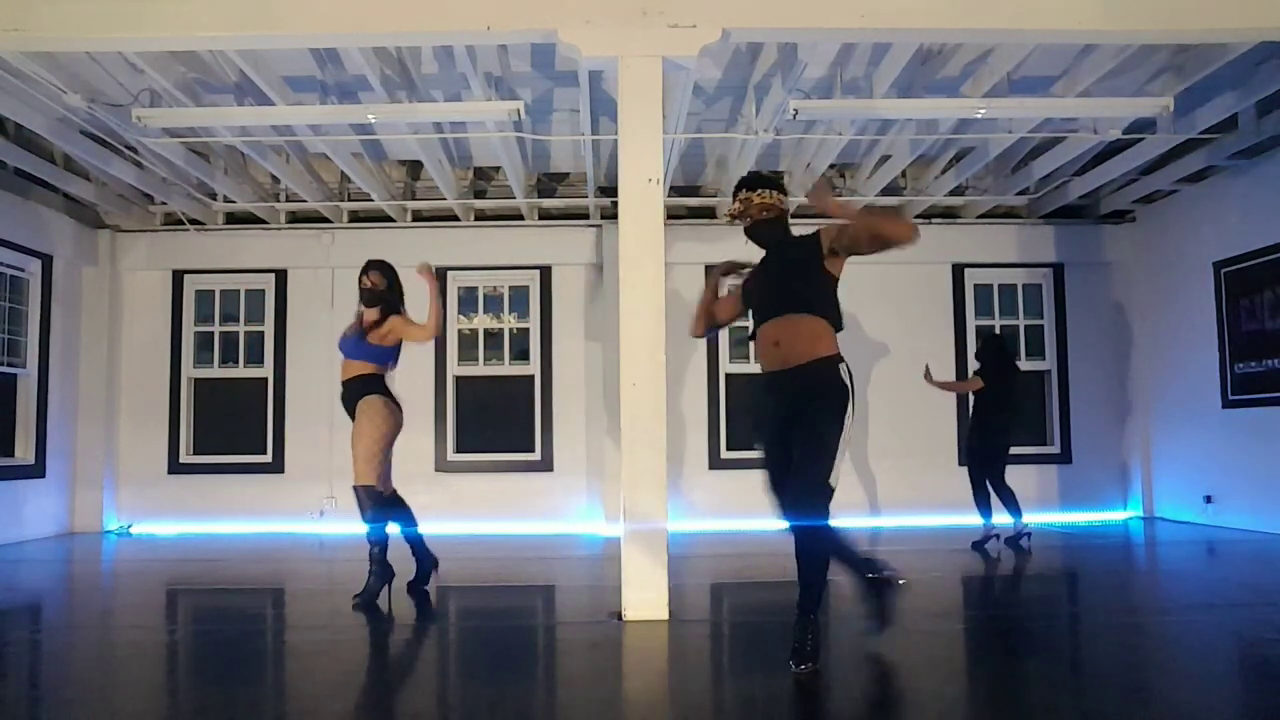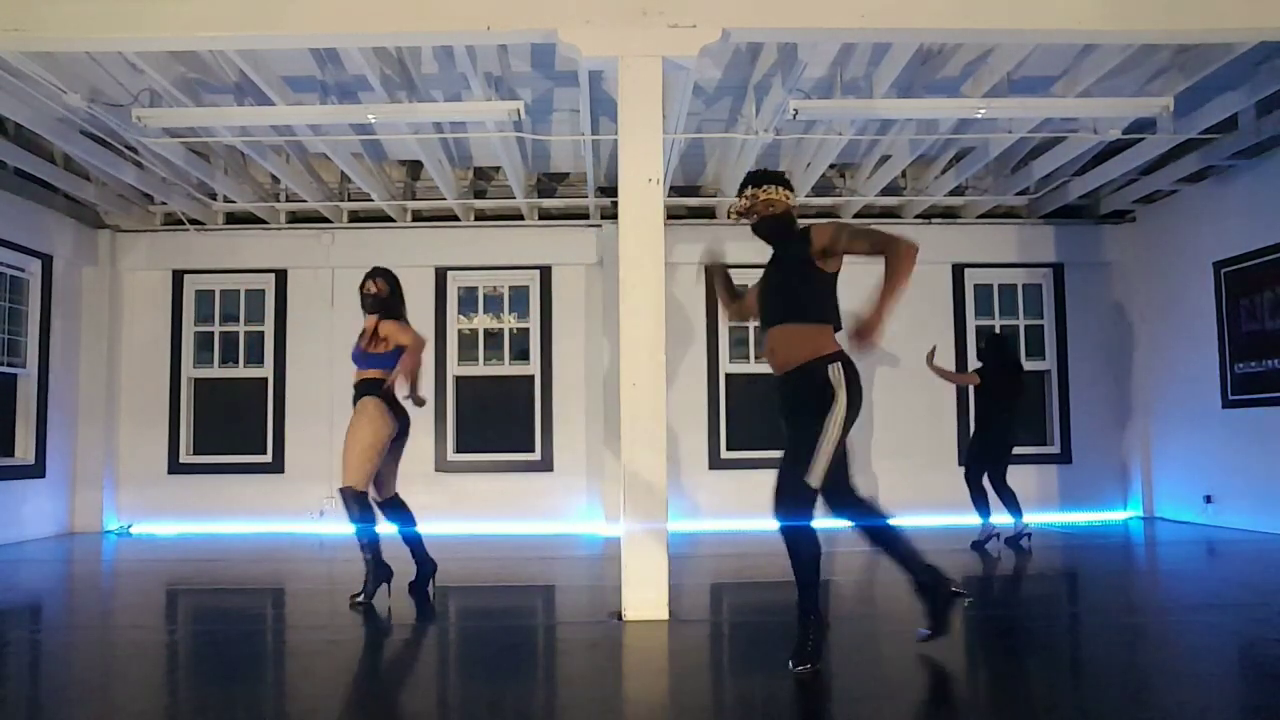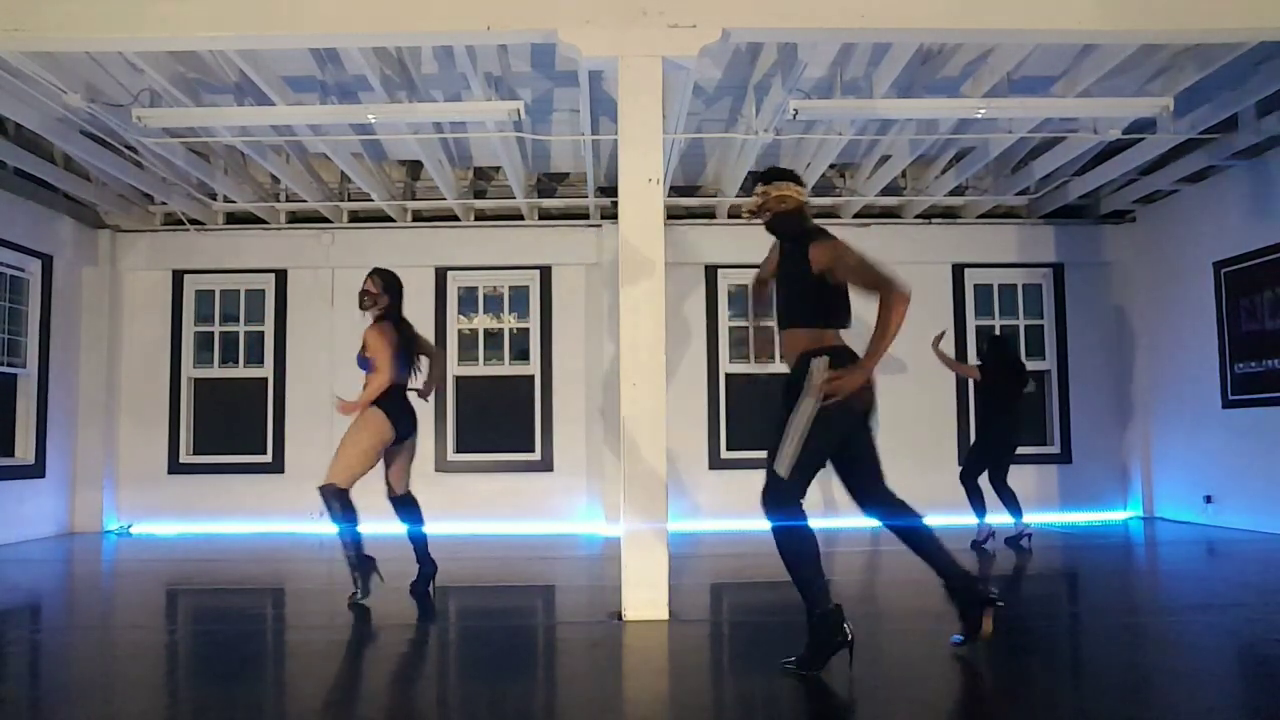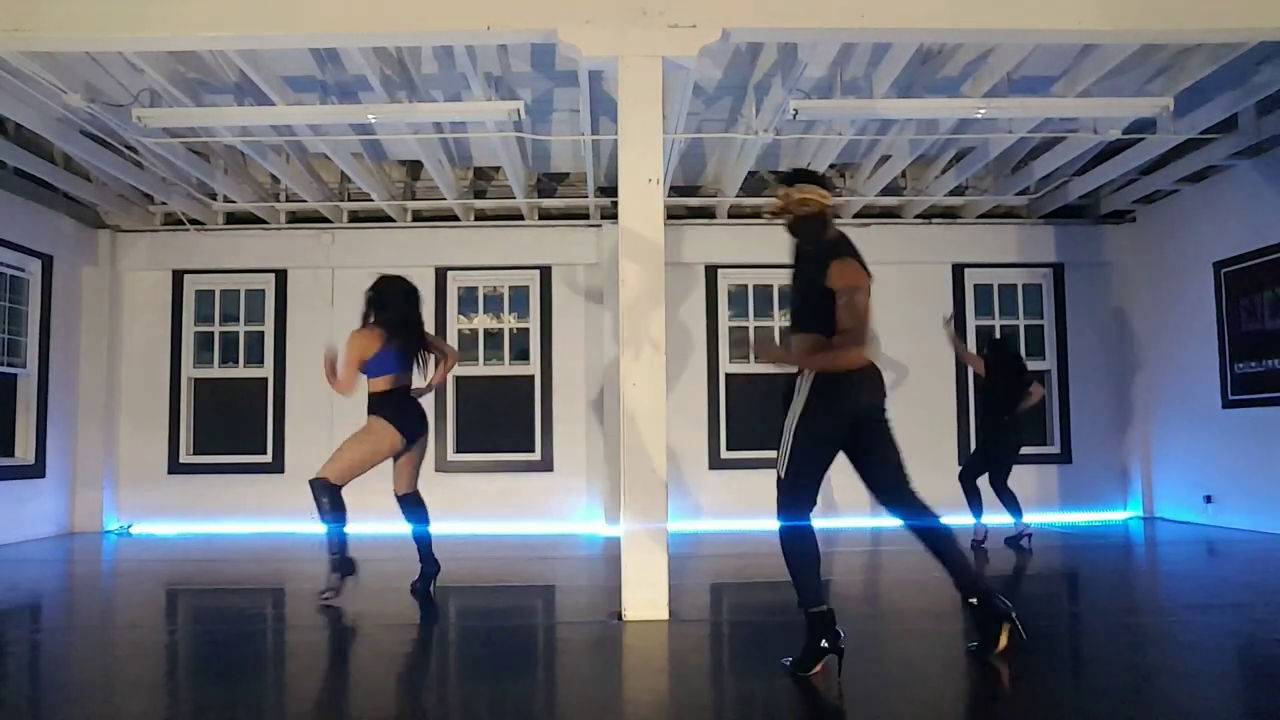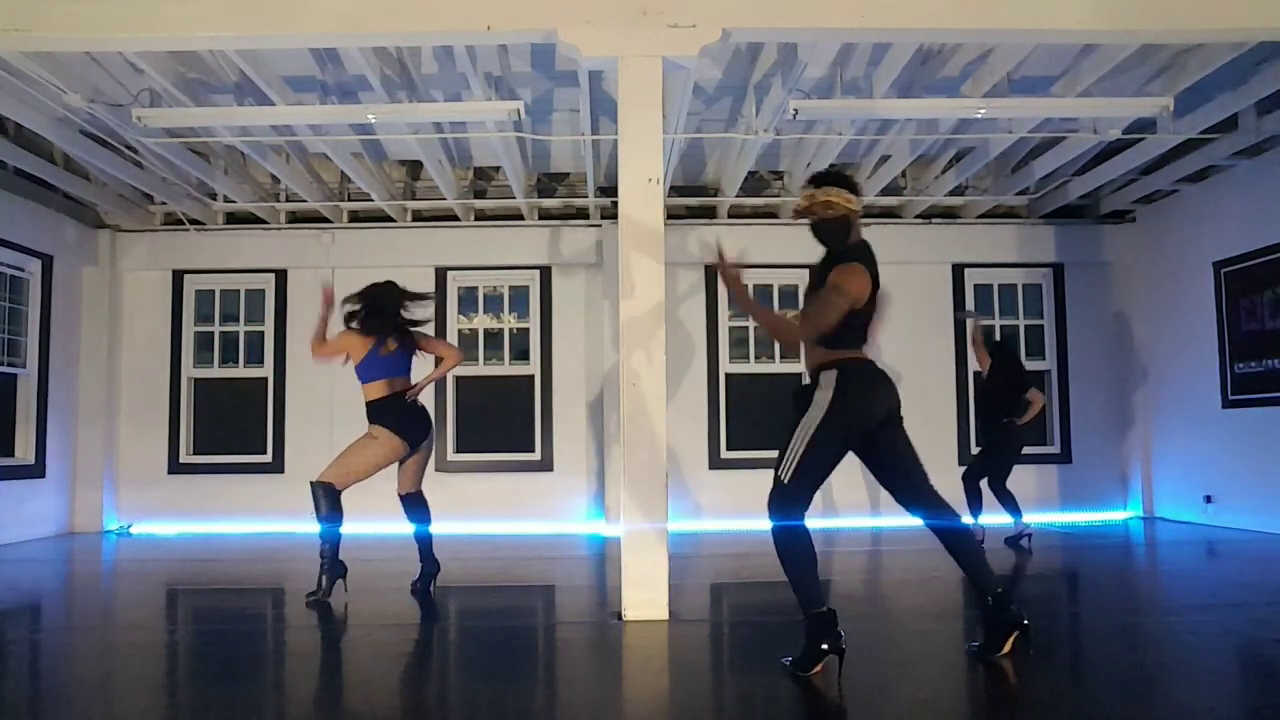
dt=0.1s
person 1, frame 1
left shoulder: (823, 244)
right shoulder: (755, 279)
left elbow: (905, 234)
right elbow: (701, 326)
left wrist: (846, 213)
right wrist: (713, 278)
left hip: (822, 387)
right hip: (775, 396)
left knee: (809, 507)
right knee: (797, 510)
left ankle: (807, 624)
right ankle: (875, 576)
person 1, frame 2
left shoulder: (819, 239)
right shoulder: (774, 262)
left elbow: (904, 249)
right elbow: (739, 311)
left wrist: (877, 314)
right wrist: (720, 277)
left hip: (828, 381)
right hip: (802, 388)
left knee: (793, 504)
right knee: (842, 499)
left ankle: (810, 625)
right ankle: (932, 583)
person 1, frame 3
left shoulder: (822, 248)
right shoulder: (787, 251)
left elbow: (895, 297)
right elbow: (768, 297)
left wrist: (864, 365)
right wrist: (765, 275)
left hip: (823, 378)
right hip: (827, 384)
left knee: (780, 499)
right knee: (875, 496)
left ankle: (825, 624)
right ankle: (968, 592)
person 1, frame 4
left shoulder: (839, 263)
right shoulder: (819, 249)
left elbow: (854, 348)
left wrist: (787, 355)
left hip: (830, 387)
right hip: (859, 390)
left knee: (793, 507)
right knee: (903, 503)
left ankle: (821, 631)
right ankle: (987, 606)
person 1, frame 5
left shoulder: (851, 270)
right shoulder: (850, 253)
left elbow: (798, 331)
left wrist: (741, 295)
left hip: (839, 391)
right hip: (869, 392)
left knee: (786, 509)
right knee: (925, 502)
left ankle: (821, 631)
right ankle: (1000, 611)
person 2, frame 1
left shoulder: (393, 323)
right shoulder: (360, 319)
left elbow: (430, 331)
left wrist: (431, 284)
left hip: (375, 404)
right hip: (362, 404)
left knee: (367, 485)
right knee: (381, 490)
left ankle: (378, 568)
right ankle: (422, 559)
person 2, frame 2
left shoulder: (390, 326)
right shoulder: (370, 327)
left elbow: (416, 343)
left wrist: (405, 372)
right wrist: (416, 389)
left hip: (378, 409)
right hip: (394, 416)
left knee: (351, 489)
right knee: (386, 495)
left ankle: (376, 567)
right ankle: (423, 565)
person 2, frame 3
left shoulder: (378, 330)
right shoulder: (401, 329)
left elbow: (386, 375)
right elbow: (434, 354)
left wrist: (356, 404)
right wrist: (428, 387)
left hip: (381, 414)
right hip: (404, 417)
left knee: (333, 487)
right knee: (399, 492)
left ankle: (359, 563)
right ankle: (424, 566)
person 2, frame 4
left shoulder: (362, 337)
right shoulder: (412, 332)
left elbow: (345, 388)
right elbow: (451, 355)
left wrist: (330, 367)
right wrist: (432, 385)
left hip: (387, 423)
right hip: (415, 419)
left knee: (324, 482)
right knee: (407, 492)
left ankle: (340, 560)
right ankle: (427, 568)
person 2, frame 5
left shoulder: (353, 338)
right shoulder: (408, 337)
left elbow: (317, 349)
right elbow: (454, 355)
left wrist: (325, 309)
left hip: (389, 431)
right hip: (419, 423)
left knee: (325, 485)
right knee: (411, 492)
left ankle: (330, 566)
right ankle: (427, 567)
person 3, frame 1
left shoulder: (989, 372)
right shoulder: (1008, 371)
left elbow: (964, 387)
left wrist: (932, 382)
left hip: (986, 434)
right hip: (1001, 434)
left knee: (979, 480)
right knee: (997, 480)
left ankle: (989, 526)
right ankle: (1019, 524)
person 3, frame 2
left shoulder: (989, 372)
right shoulder: (1013, 372)
left elbow: (956, 379)
left wrist: (931, 365)
left hip: (989, 434)
right hip: (1006, 433)
left knee: (973, 478)
right knee: (998, 480)
left ankle: (987, 526)
right ankle: (1020, 524)
person 3, frame 3
left shoulder: (989, 371)
right shoulder: (1016, 373)
left elbow: (957, 367)
right elbow: (1028, 386)
left wrist: (936, 349)
left hip: (991, 435)
right hip: (1009, 434)
left knee: (968, 476)
right knee: (998, 481)
left ankle: (983, 525)
right ankle: (1020, 525)
person 3, frame 4
left shoulder: (992, 372)
right shoulder: (1017, 377)
left elbow: (964, 354)
right elbow: (1039, 392)
left wrist: (950, 331)
left hip: (997, 437)
right hip: (1010, 436)
left knee: (967, 476)
right knee: (998, 482)
left ankle: (979, 527)
right ankle: (1021, 526)
person 3, frame 5
left shoulder: (993, 374)
right shoulder: (1016, 380)
left elbow: (977, 346)
right elbow: (1039, 399)
left wrist: (975, 321)
right wrist: (1020, 419)
left hip: (999, 439)
right hip: (1012, 438)
left knee: (970, 477)
right knee: (996, 483)
left ankle: (977, 528)
right ankle: (1020, 526)
